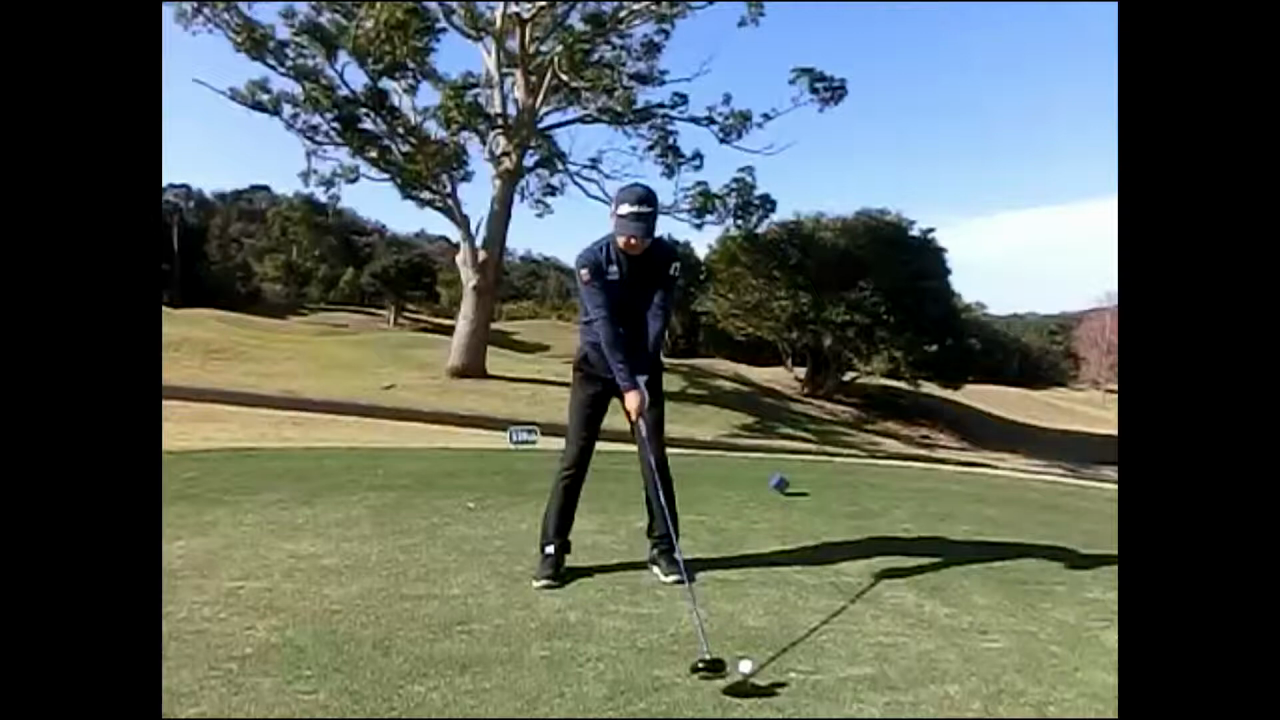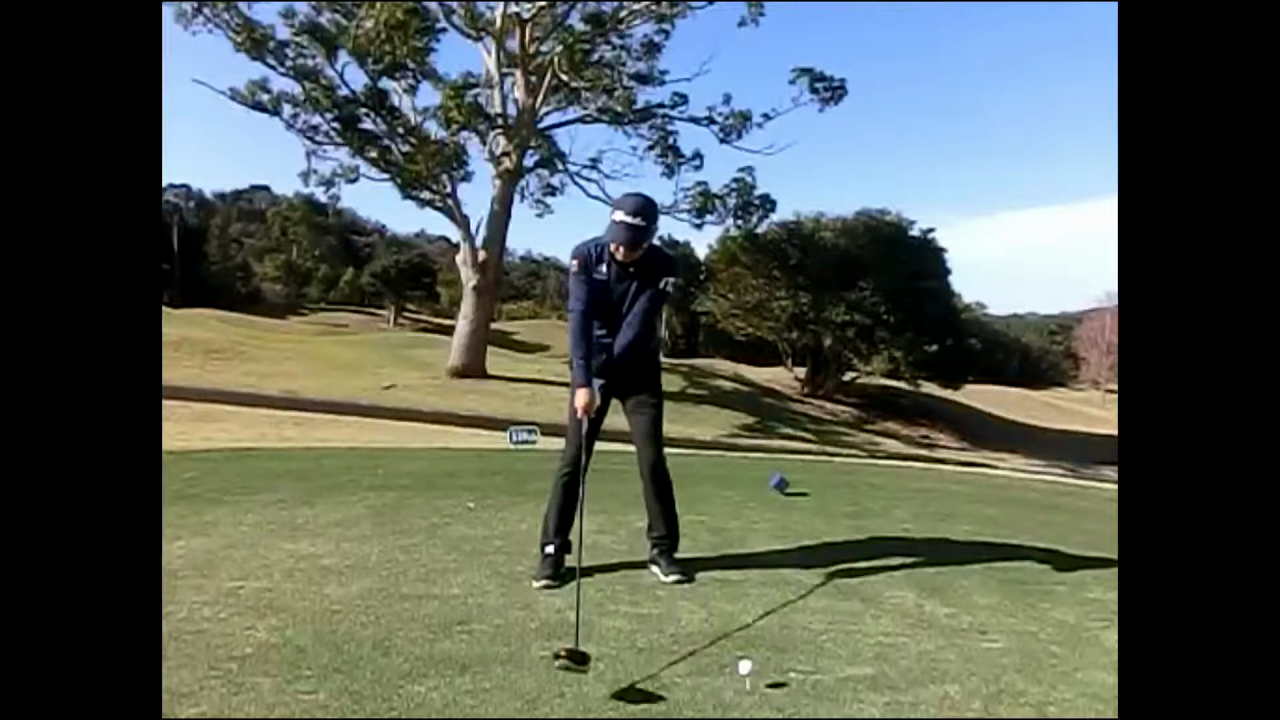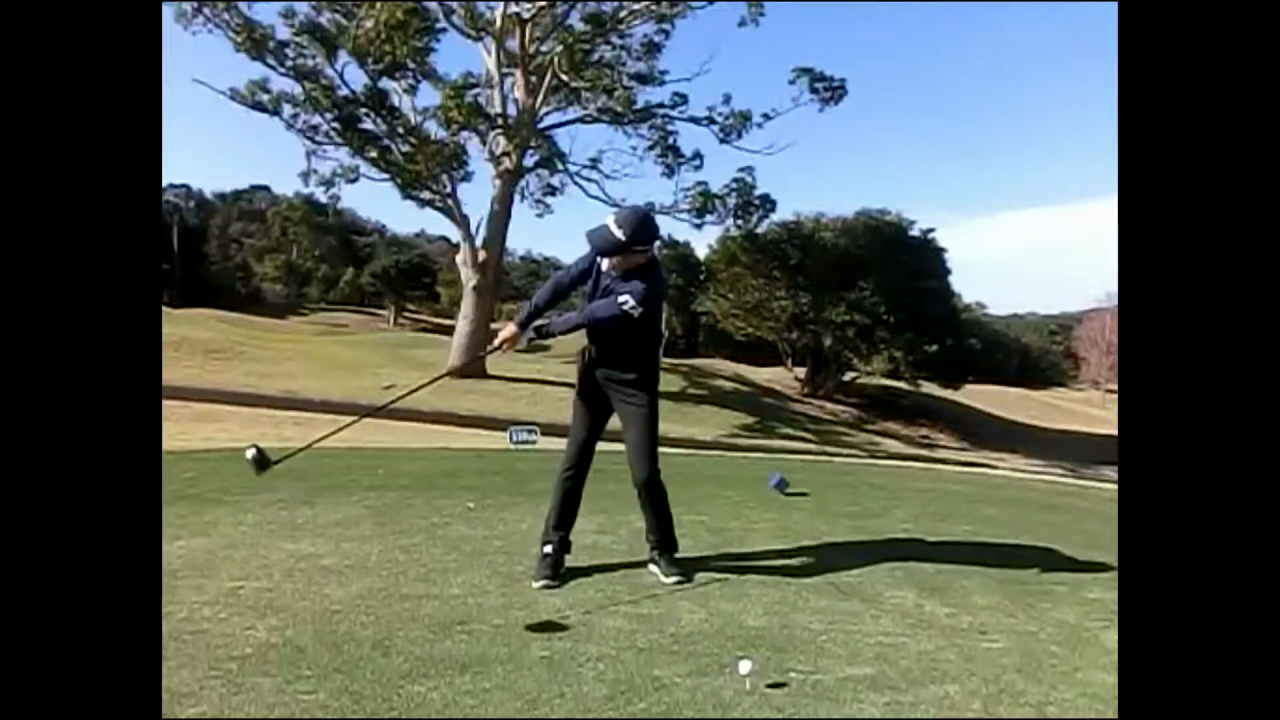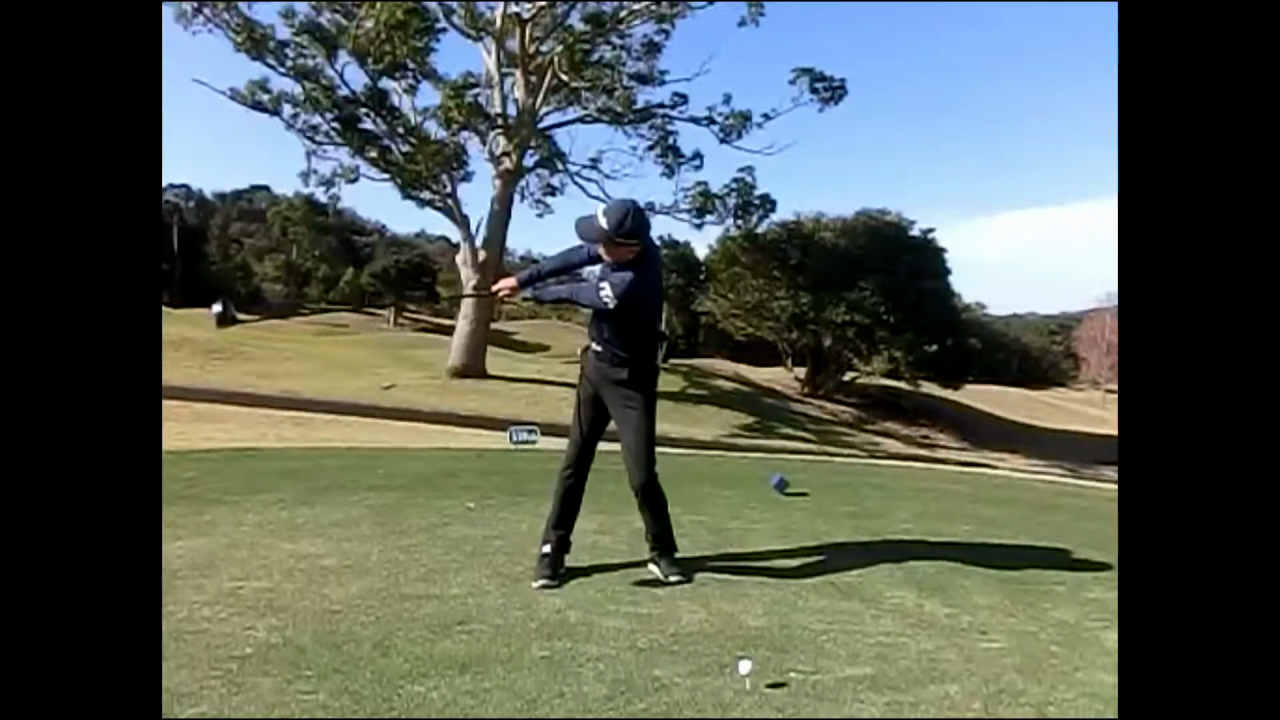
dt=0.5s
person 1, frame 1
left shoulder: (666, 258)
right shoulder: (591, 260)
left elbow: (657, 319)
right elbow: (604, 325)
left wrist: (641, 378)
right wrist: (626, 385)
left hip: (644, 366)
right hip: (595, 365)
left knee: (655, 460)
right knee: (575, 458)
left ankle: (662, 548)
right ankle: (552, 549)
person 1, frame 2
left shoulder: (661, 269)
right shoulder: (586, 255)
left elbow: (634, 328)
right elbow: (580, 319)
left wrist: (601, 381)
right wrist: (581, 382)
left hip: (638, 370)
right hip: (590, 366)
left knee: (652, 462)
right knee: (572, 459)
left ankle: (663, 550)
right ankle: (553, 549)
person 1, frame 3
left shoulder: (645, 287)
right shoulder: (609, 250)
left elbow: (589, 317)
right elbow: (565, 280)
left wrist: (539, 330)
right wrist: (520, 321)
left hip: (633, 377)
right hip: (595, 365)
left knee: (644, 471)
right knee: (574, 461)
left ankle: (662, 550)
right ankle: (553, 549)
person 1, frame 4
left shoulder: (630, 285)
right shoulder: (632, 244)
left elbow: (575, 293)
right elbow: (575, 257)
left wrist: (533, 291)
right wrist: (523, 278)
left hip: (630, 378)
right hip: (596, 364)
left knee: (641, 475)
right knee: (574, 461)
left ankle: (662, 552)
right ankle: (553, 548)
